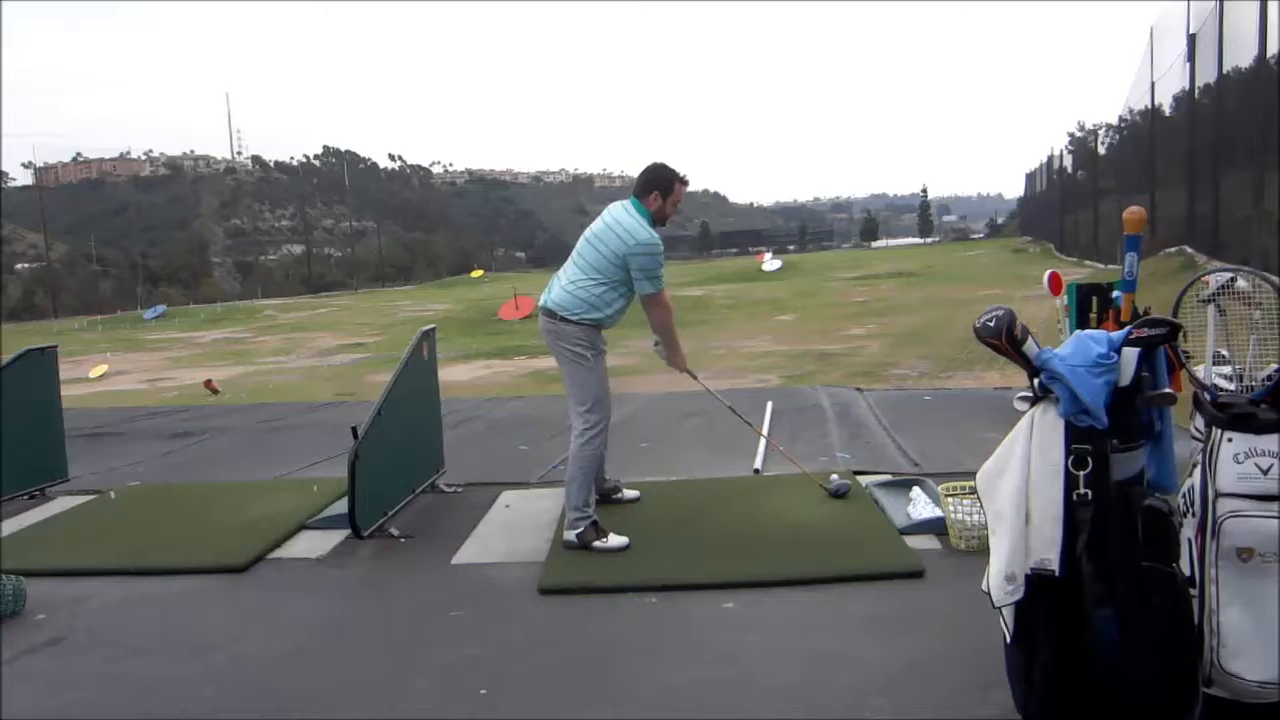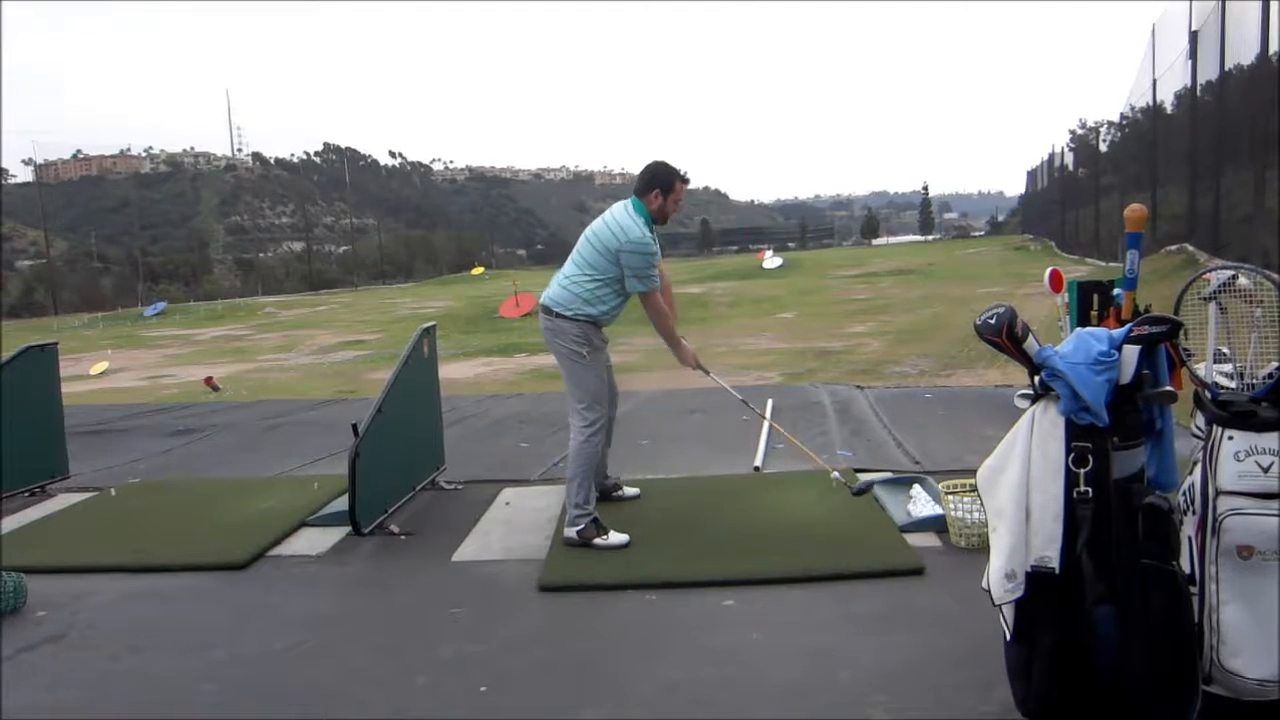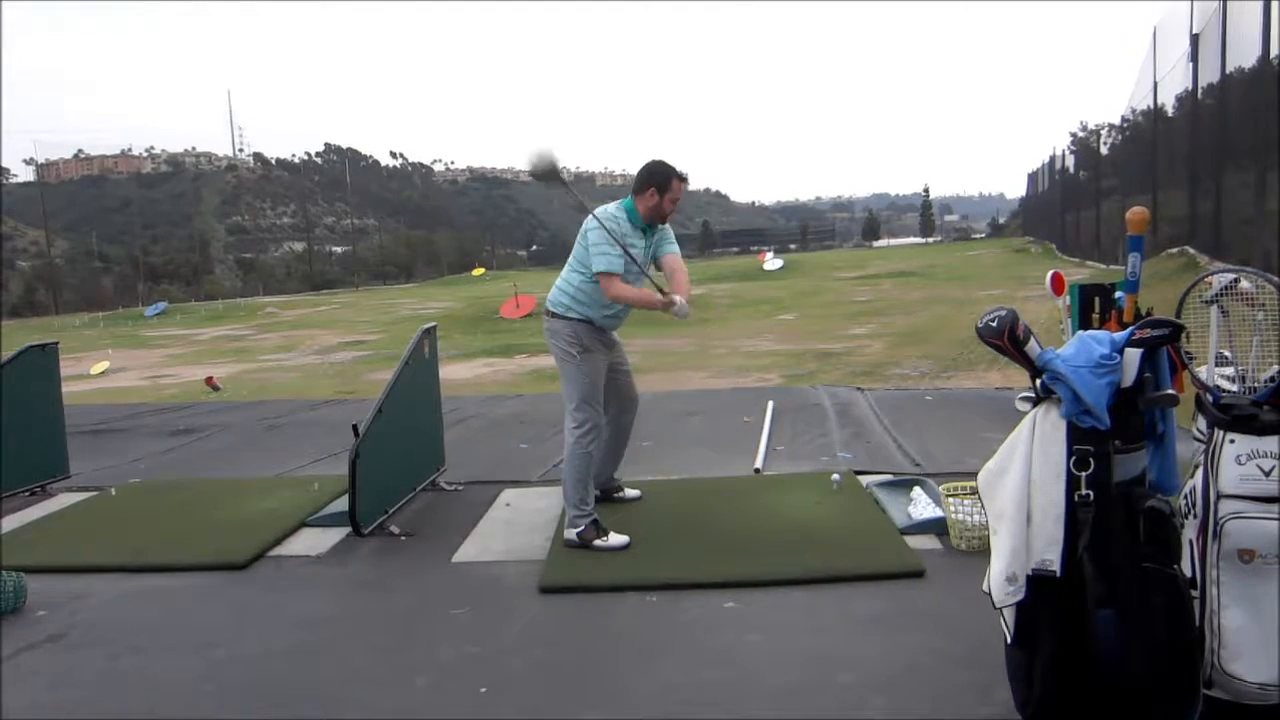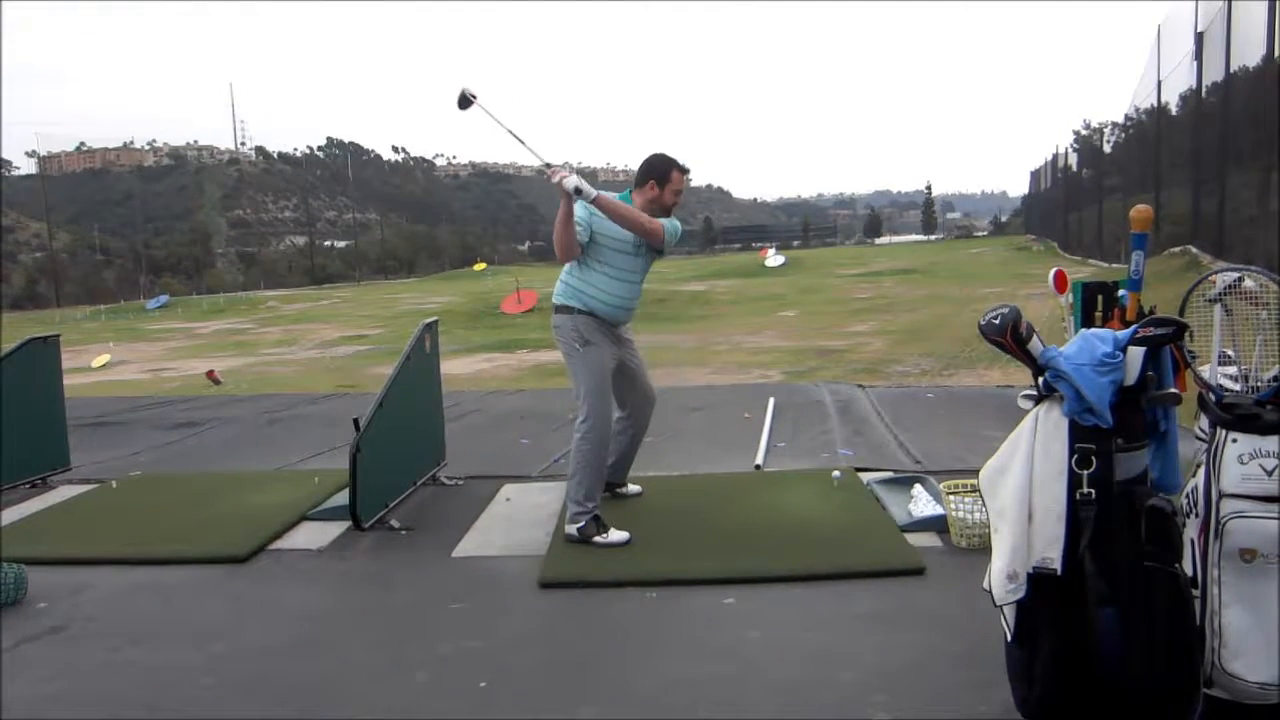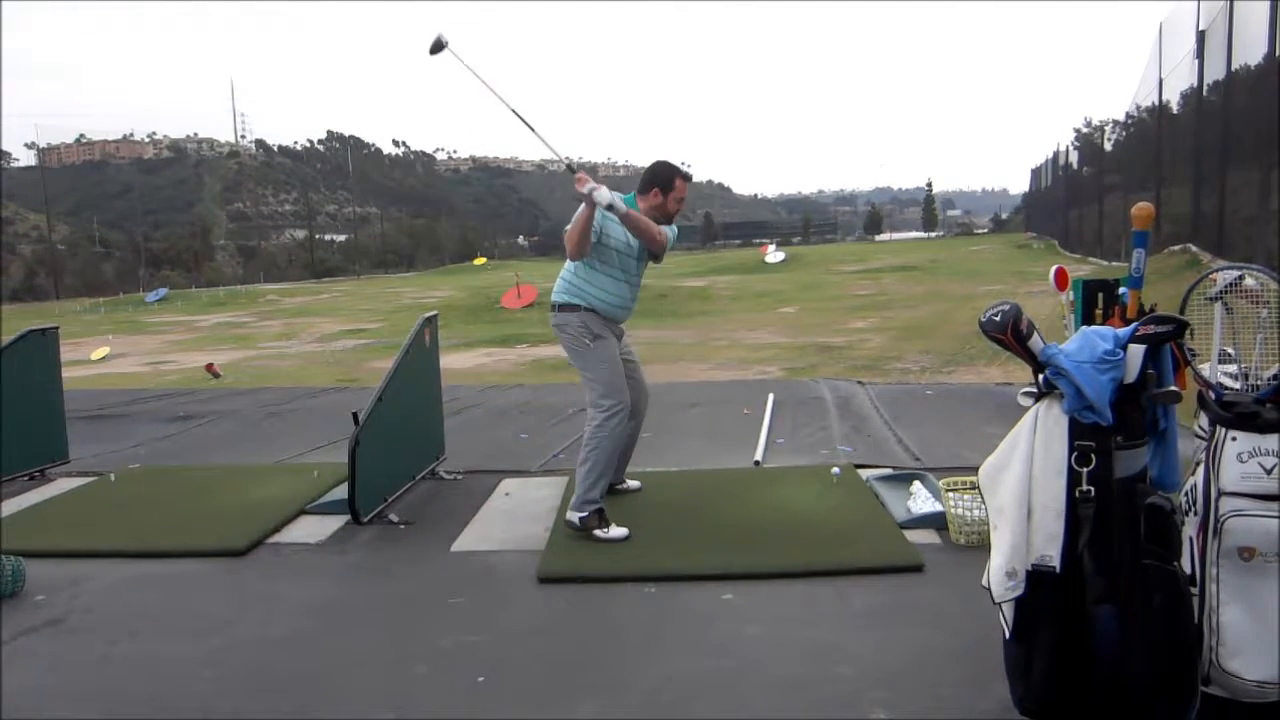
dt=1s
person 1, frame 1
left shoulder: (620, 211)
right shoulder: (644, 239)
left elbow: (650, 297)
right elbow: (657, 304)
left wrist: (661, 337)
right wrist: (674, 351)
left hip: (563, 316)
right hip: (574, 326)
left knee: (598, 407)
right knee: (590, 420)
left ankle: (598, 485)
right ankle: (579, 524)
person 1, frame 2
left shoulder: (628, 213)
right shoulder: (636, 237)
left elbow: (661, 280)
right elbow: (652, 303)
left wrist: (675, 333)
right wrist: (679, 348)
left hip: (574, 317)
right hip: (571, 323)
left knee: (606, 402)
right knee: (590, 418)
left ankle: (598, 482)
right ankle: (579, 522)
person 1, frame 3
left shoulder: (659, 230)
right shoulder: (606, 221)
left elbow: (675, 268)
right elbow: (612, 289)
left wrist: (679, 299)
right wrist: (660, 302)
left hip: (600, 329)
right hip: (573, 326)
left knee: (623, 404)
right knee: (586, 420)
left ankle: (601, 483)
right ankle: (579, 523)
person 1, frame 4
left shoulder: (668, 226)
right shoulder: (591, 208)
left elbow: (642, 227)
right elbow: (565, 254)
left wrist: (591, 194)
right wrist: (568, 200)
left hip: (615, 327)
right hip: (579, 322)
left knee: (641, 402)
right knee: (595, 415)
left ankle: (610, 478)
right ankle: (581, 518)
person 1, frame 5
left shoulder: (665, 230)
right shoulder: (600, 208)
left elbow: (653, 239)
right elbow: (574, 252)
left wrist: (616, 207)
right wrist: (590, 204)
left hip: (607, 323)
right hip: (579, 317)
left knee: (635, 398)
right knee: (612, 405)
left ankle: (609, 476)
right ankle: (585, 509)
